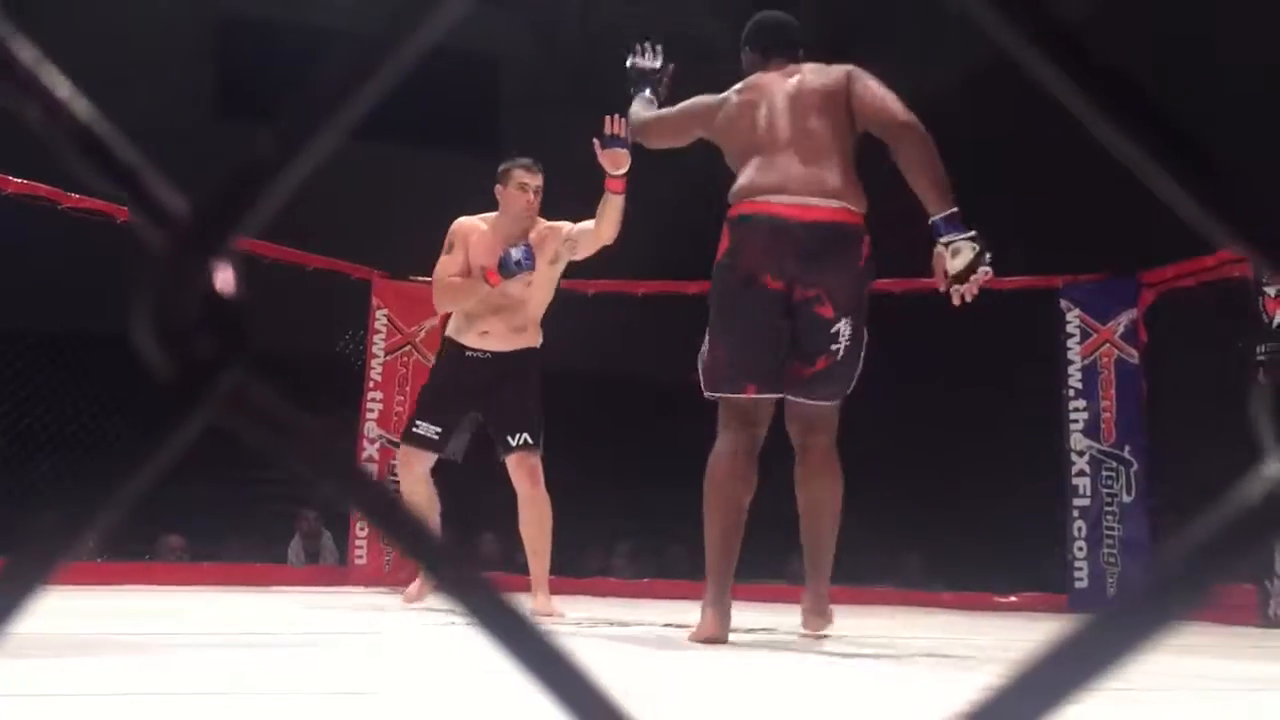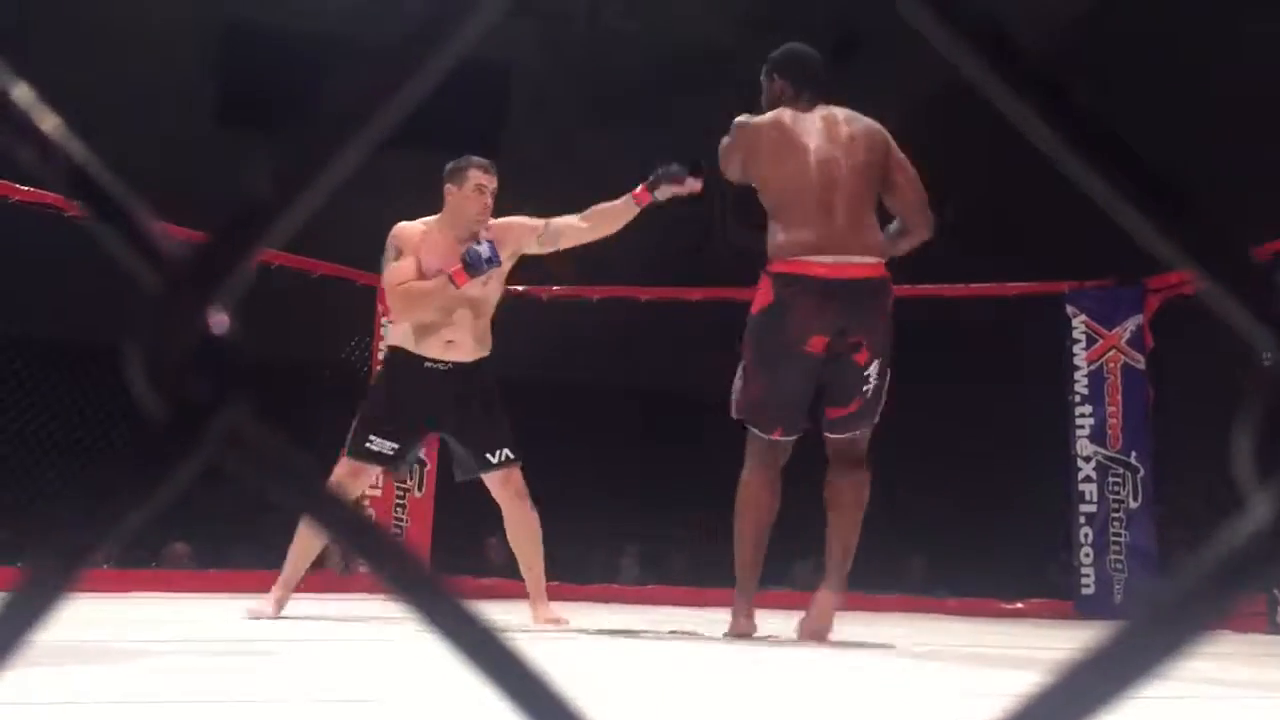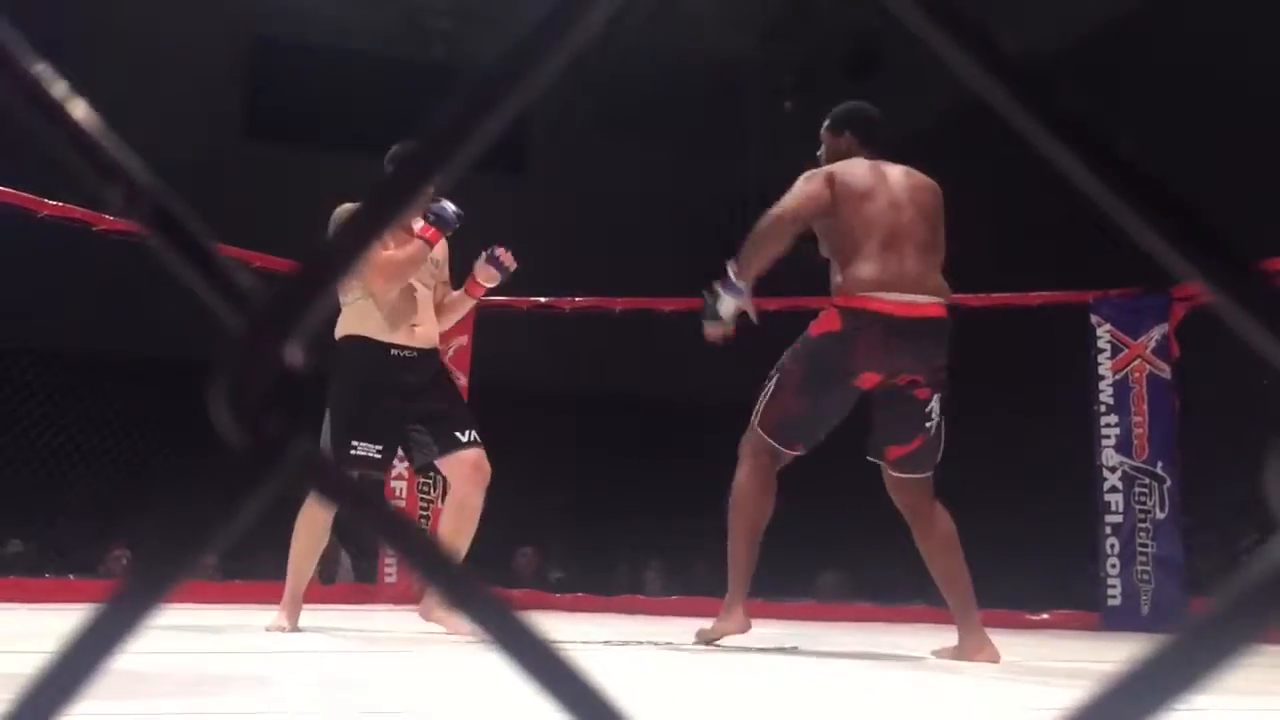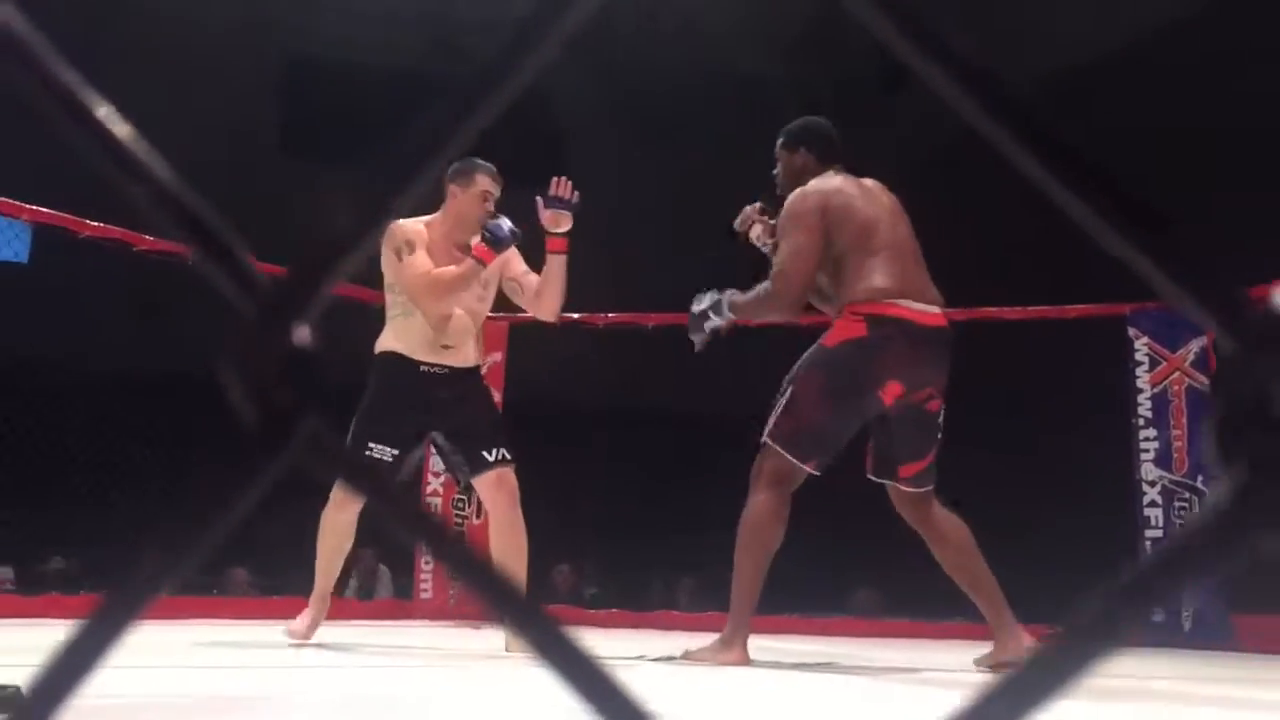
dt=0.4s
person 1, frame 1
left shoulder: (721, 105)
right shoulder: (843, 79)
left elbow: (641, 128)
right elbow: (904, 129)
left wrist: (644, 87)
right wrist: (950, 225)
left hip: (757, 233)
right hip: (837, 238)
left knee: (739, 424)
right knee: (815, 431)
left ankle: (716, 601)
right ankle: (816, 598)
person 1, frame 2
left shoulder: (754, 129)
right shoulder: (869, 131)
left elbow: (732, 169)
right elbow: (920, 222)
left hip: (795, 289)
right hip: (866, 291)
left knee: (765, 452)
right knee: (847, 451)
left ankle: (743, 610)
right ankle: (830, 591)
person 1, frame 3
left shoulder: (829, 179)
right shoulder: (927, 189)
left elbow: (777, 226)
left wrist: (734, 284)
left hip: (858, 323)
right hip: (925, 327)
left knee: (759, 453)
right knee: (912, 488)
left ankle: (734, 608)
right ankle: (975, 634)
person 1, frame 4
left shoulder: (806, 199)
right shoulder: (878, 196)
left elbow: (789, 295)
left wrist: (722, 306)
right wrist: (772, 239)
left hip: (872, 334)
right hip: (928, 341)
left knee: (771, 474)
right knee: (918, 503)
left ankle: (733, 638)
right ankle: (1012, 637)
person 2, frame 1
left shoulder: (558, 238)
right shoulder: (465, 230)
left elbow: (605, 232)
right elbow: (441, 299)
left wrist: (616, 174)
right wrist: (496, 275)
left hip: (514, 367)
right hip: (458, 360)
left knee: (526, 473)
right knee: (411, 462)
left ankle: (541, 591)
person 2, frame 2
left shoulder: (506, 236)
right shoulder: (408, 235)
left elbow: (582, 226)
right elbow: (399, 305)
left wrist: (645, 193)
right wrist: (460, 274)
left hip: (471, 377)
right hip: (409, 373)
left knee: (512, 488)
right knee: (349, 477)
left ankle: (541, 601)
right ankle: (282, 590)
person 2, frame 3
left shoulder: (432, 234)
right shoulder: (353, 218)
right elbow: (385, 277)
left wrist: (481, 284)
right wrist: (431, 234)
left hip: (424, 365)
right hip: (366, 360)
left knee: (473, 473)
left ankle: (436, 596)
right ankle: (290, 604)
person 2, frame 4
left shoulder: (498, 250)
right shoulder: (406, 234)
left elbow: (547, 308)
right elbow: (432, 295)
left wrist: (557, 237)
right wrist: (484, 254)
left hip: (463, 382)
right hip: (402, 376)
left knee: (504, 491)
right knee: (350, 490)
right ankle: (316, 606)
